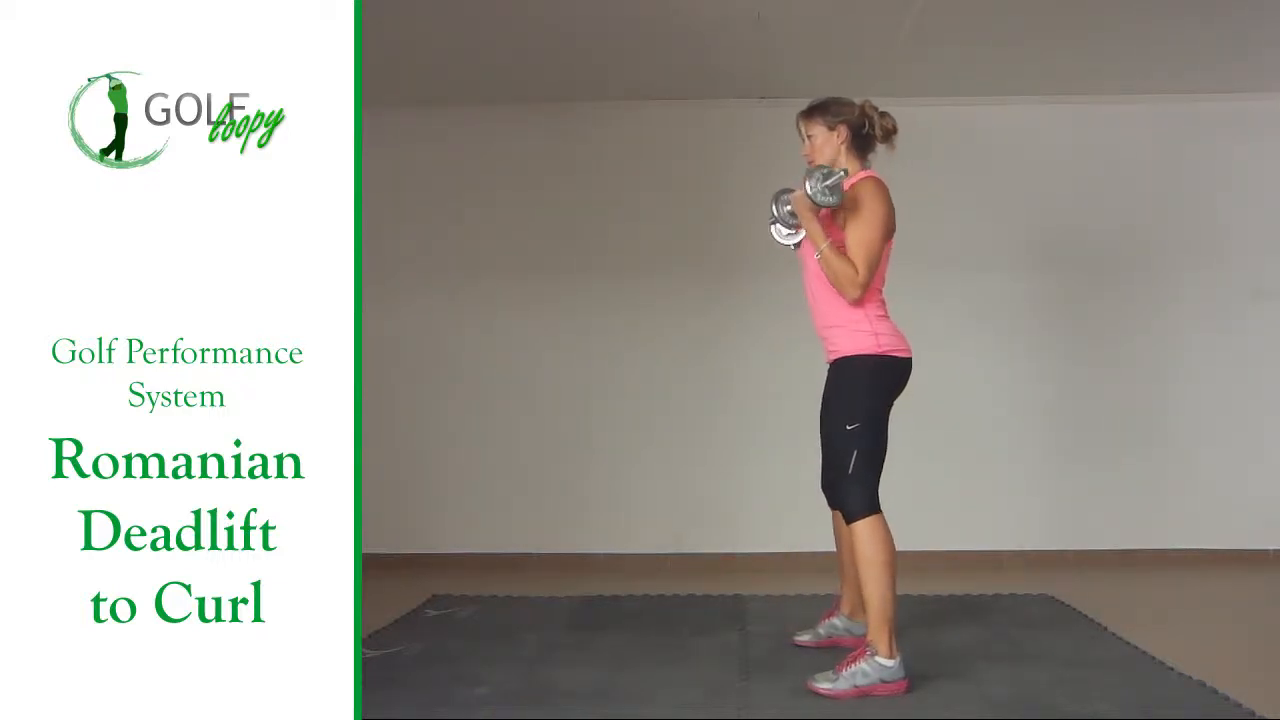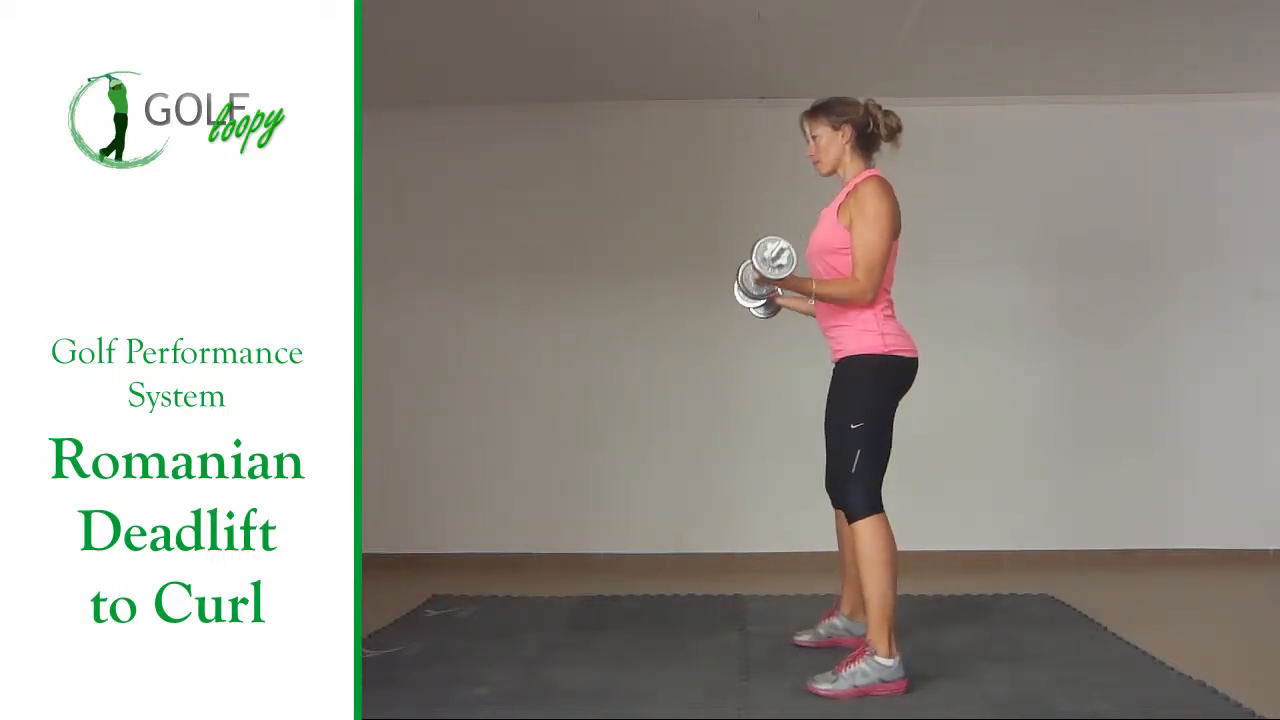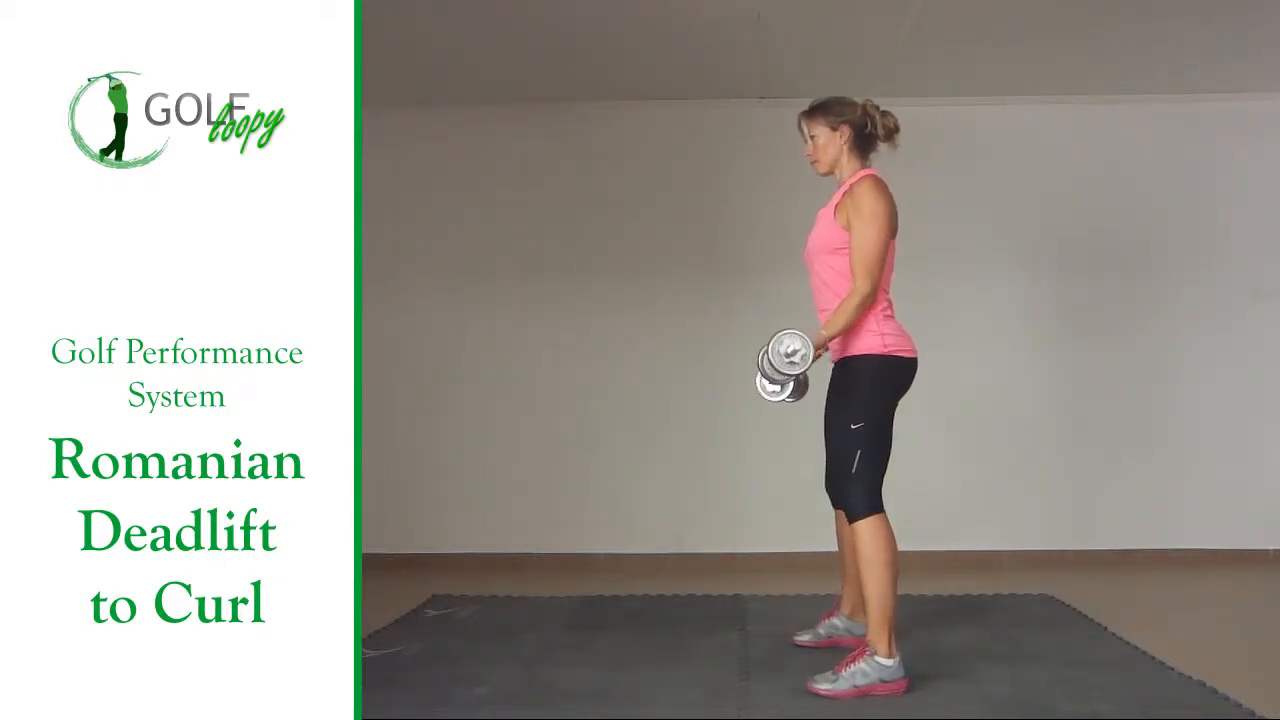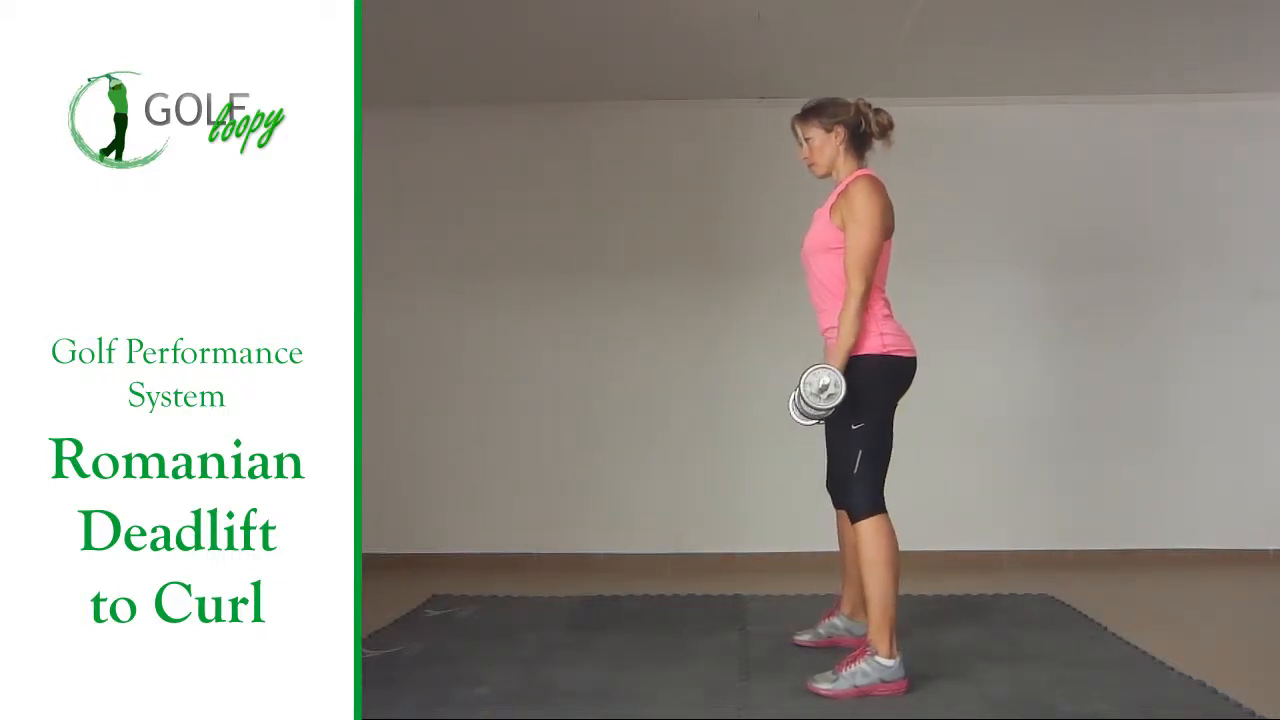
dt=0.4s
person 1, frame 1
left shoulder: (867, 190)
right shoulder: (844, 196)
left elbow: (855, 285)
left wrist: (815, 227)
right wrist: (803, 238)
left hip: (869, 360)
right hip: (850, 361)
left knee: (858, 497)
right knee: (839, 491)
left ankle: (884, 658)
right ankle: (851, 616)
person 1, frame 2
left shoulder: (870, 191)
right shoulder: (848, 197)
left elbow: (865, 288)
left wrist: (798, 283)
right wrist: (791, 299)
left hip: (874, 360)
right hip: (856, 360)
left knee: (860, 498)
right knee: (844, 492)
left ankle: (883, 659)
right ankle: (852, 616)
person 1, frame 3
left shoulder: (867, 190)
right shoulder: (846, 197)
left elbow: (865, 288)
left wrist: (816, 341)
right wrist: (821, 345)
left hip: (873, 359)
right hip: (855, 360)
left knee: (861, 497)
right knee: (844, 491)
left ankle: (883, 658)
right ankle: (851, 617)
person 1, frame 4
left shoulder: (863, 190)
right shoulder: (842, 197)
left elbow: (859, 289)
left wrist: (836, 364)
left hip: (870, 360)
right hip: (855, 360)
left knee: (863, 497)
right knee: (844, 491)
left ankle: (884, 659)
right ankle: (852, 617)
